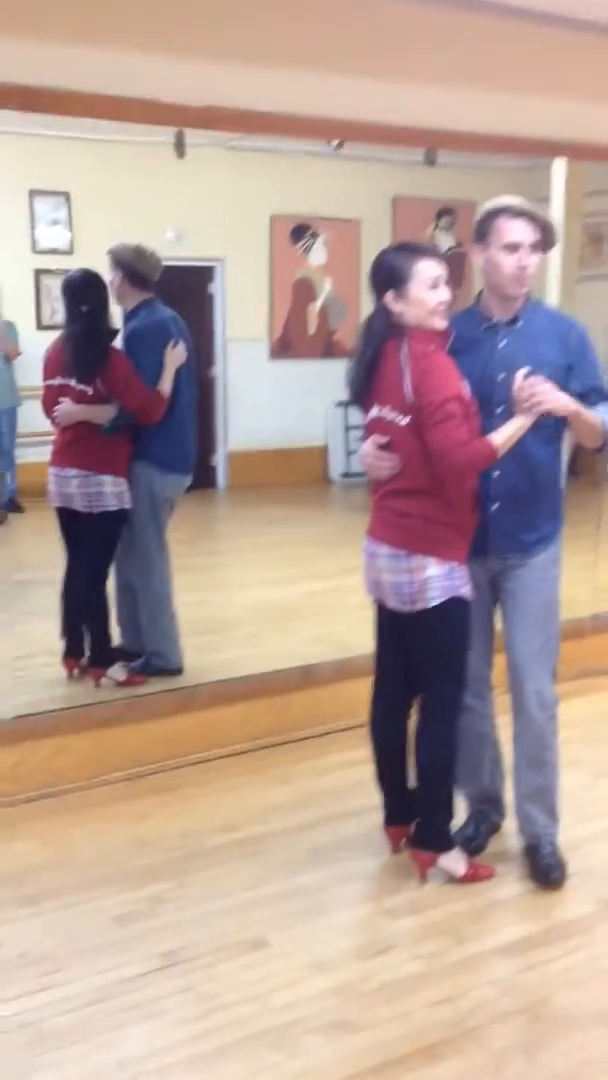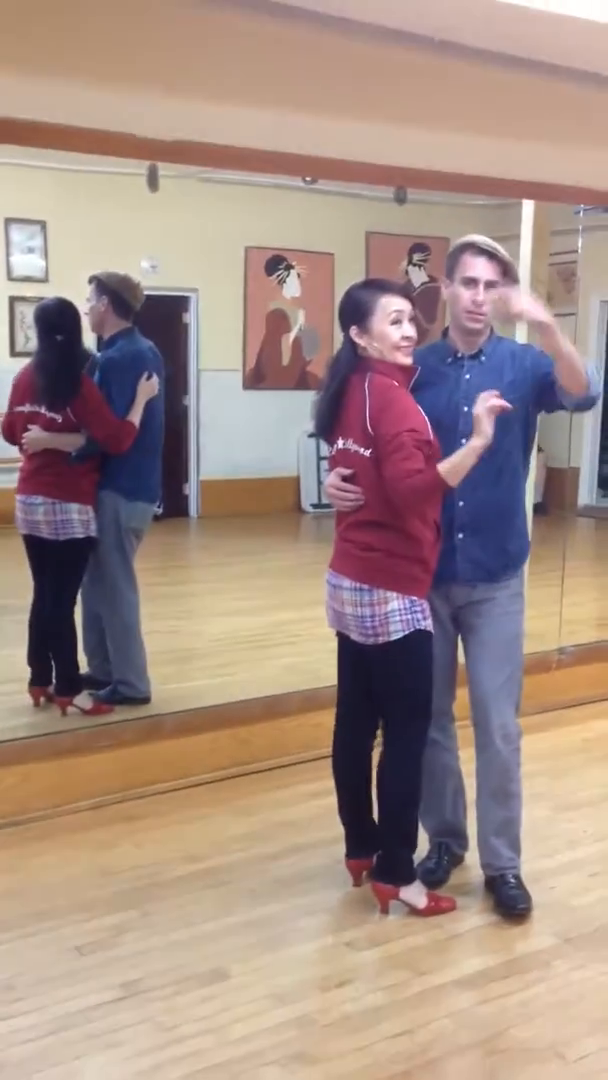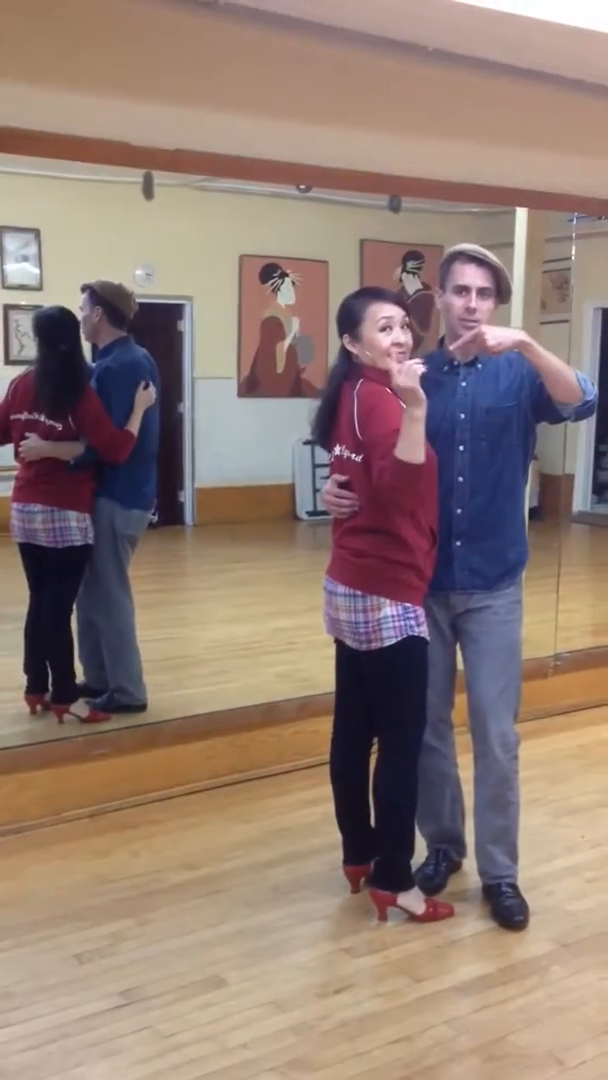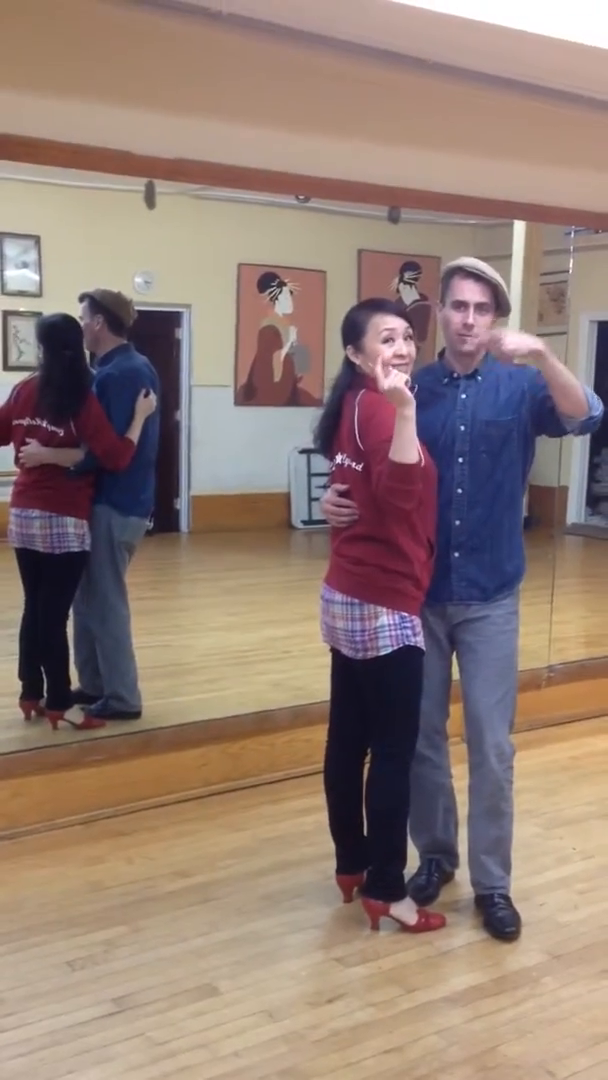
dt=0.5s
person 1, frame 1
right shoulder: (443, 337)
right wrist: (375, 449)
left hip: (532, 543)
left knee: (534, 690)
right knee: (465, 685)
left ankle: (540, 829)
right ankle: (482, 806)
person 1, frame 2
left shoulder: (523, 363)
right shoulder: (412, 369)
left elbow: (582, 394)
left wrist: (543, 324)
right wrist: (341, 482)
left hip: (495, 577)
left knee: (498, 725)
right knee: (428, 718)
left ankle: (502, 862)
right ankle: (444, 839)
person 1, frame 3
left shoulder: (519, 374)
right shoulder: (410, 377)
left elbow: (580, 403)
left wrist: (523, 343)
right wrist: (339, 490)
left hip: (493, 583)
right hip: (420, 581)
left knee: (496, 734)
right knee: (426, 726)
left ankle: (499, 870)
right ankle: (442, 844)
person 1, frame 4
left shoulder: (520, 386)
right shoulder: (408, 390)
left wrist: (539, 352)
right wrist: (338, 499)
left hip: (490, 595)
right hip: (418, 592)
left knee: (491, 743)
right knee: (421, 736)
left ankle: (492, 881)
right ankle: (435, 855)
person 2, frame 1
left shoulder: (383, 358)
right shoulder: (429, 363)
right elbow: (458, 460)
right wrist: (522, 417)
left hip: (388, 548)
right hip: (429, 557)
left knee: (393, 689)
right knee: (443, 699)
left ankle: (398, 815)
right ankle: (433, 840)
person 2, frame 2
left shoulder: (350, 391)
right shoulder: (390, 396)
right elbow: (414, 490)
right wrist: (477, 440)
left hip: (351, 580)
right hip: (390, 590)
left knee: (357, 721)
right knee: (407, 732)
left ankle: (361, 848)
right ankle: (394, 873)
person 2, frame 3
left shoulder: (351, 395)
right shoulder: (379, 399)
right elbow: (400, 488)
right wrist: (415, 409)
left hip: (351, 587)
right hip: (386, 594)
left knee: (355, 728)
right knee: (402, 739)
left ankle: (358, 855)
right ankle: (393, 880)
person 2, frame 4
left shoulder: (353, 407)
right shoulder: (378, 408)
right elbow: (401, 494)
right wrist: (406, 411)
left hip: (347, 595)
right hip: (383, 604)
left knee: (349, 737)
right knee: (394, 750)
left ankle: (351, 864)
right ankle: (384, 889)
person 3, frame 1
left shoulder: (144, 328)
right shoulder: (165, 319)
left wrist: (81, 413)
right wrist: (89, 407)
left hip: (154, 457)
right hip: (167, 451)
left knee: (144, 556)
right knee: (134, 551)
left ankle: (162, 654)
right ankle: (136, 641)
person 3, frame 2
left shoulder: (121, 357)
right shoulder: (138, 350)
left wrist: (49, 440)
left hip: (122, 487)
right hip: (128, 482)
left knee: (113, 586)
right knee: (100, 581)
left ankle: (130, 683)
right ankle: (103, 670)
person 3, frame 3
left shoulder: (118, 366)
right shoulder: (128, 359)
left wrist: (47, 448)
left hip: (117, 495)
right hip: (118, 490)
left knee: (108, 594)
right knee: (93, 590)
left ankle: (127, 691)
right ankle: (99, 678)
person 3, frame 4
left shoulder: (121, 373)
right shoulder: (127, 367)
left wrist: (46, 454)
left hip: (115, 502)
right hip: (113, 497)
left knee: (105, 600)
right knee: (90, 596)
left ankle: (121, 698)
right ankle: (94, 685)
person 4, frame 1
left shoulder: (56, 352)
right shoulder: (109, 358)
right elbow: (149, 411)
right wrist: (170, 367)
left hip: (62, 475)
right hip: (102, 480)
left knee: (77, 566)
right knee: (95, 572)
left ankle: (73, 651)
right ankle: (100, 659)
person 4, frame 2
right shoulder: (79, 384)
right elbow: (118, 440)
right wrist: (142, 399)
right hip: (69, 506)
left knee: (44, 594)
right knee: (62, 599)
left ankle: (40, 679)
right ankle: (67, 688)
person 4, frame 3
right shoulder: (79, 393)
right elbow: (116, 450)
right wrist: (140, 408)
right hip: (66, 515)
left knee: (39, 602)
right knee: (59, 607)
left ankle: (36, 688)
right ankle: (64, 696)
person 4, frame 4
right shoulder: (82, 400)
right elbow: (116, 458)
right wrist: (140, 416)
right hip: (64, 521)
left knee: (34, 608)
right knee: (55, 613)
right ankle: (58, 703)
